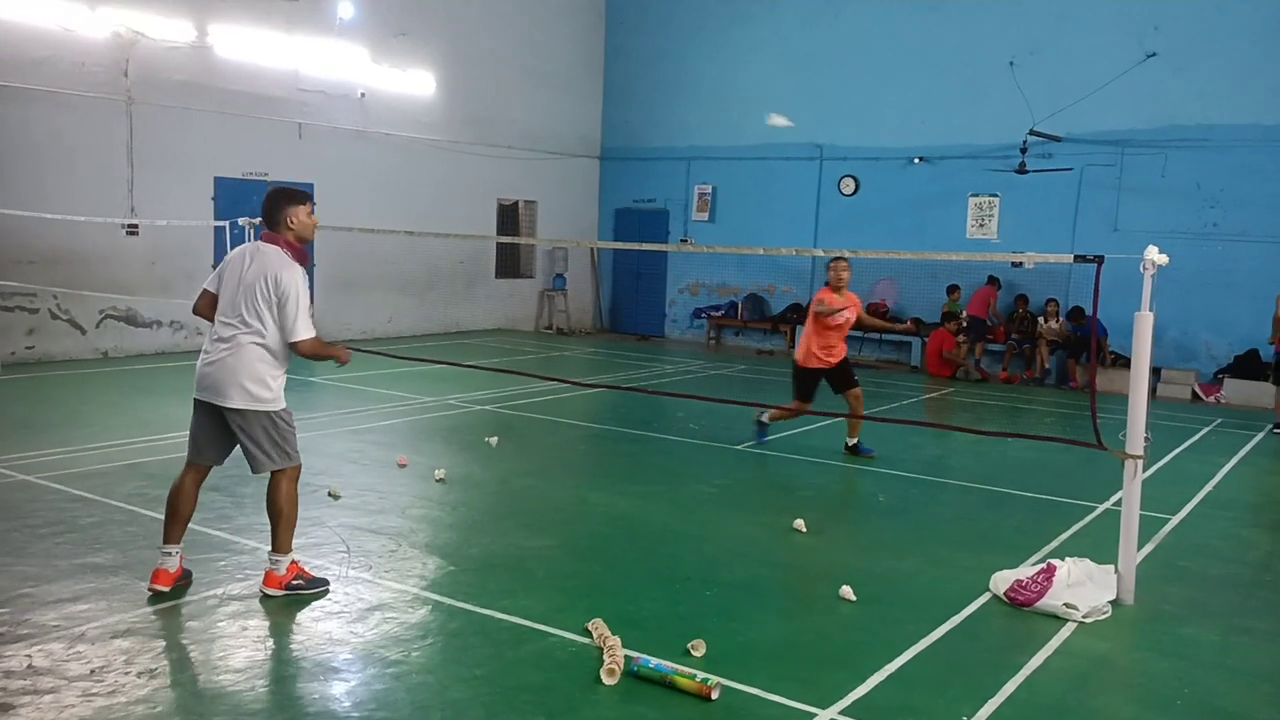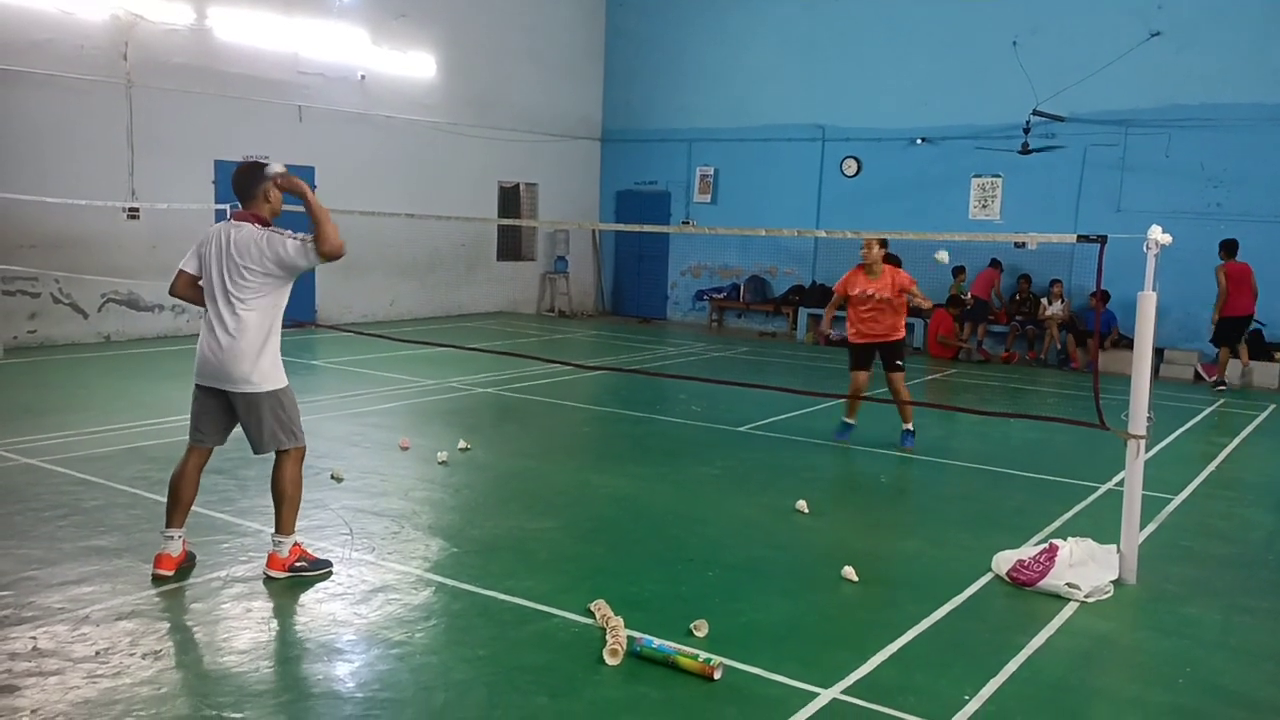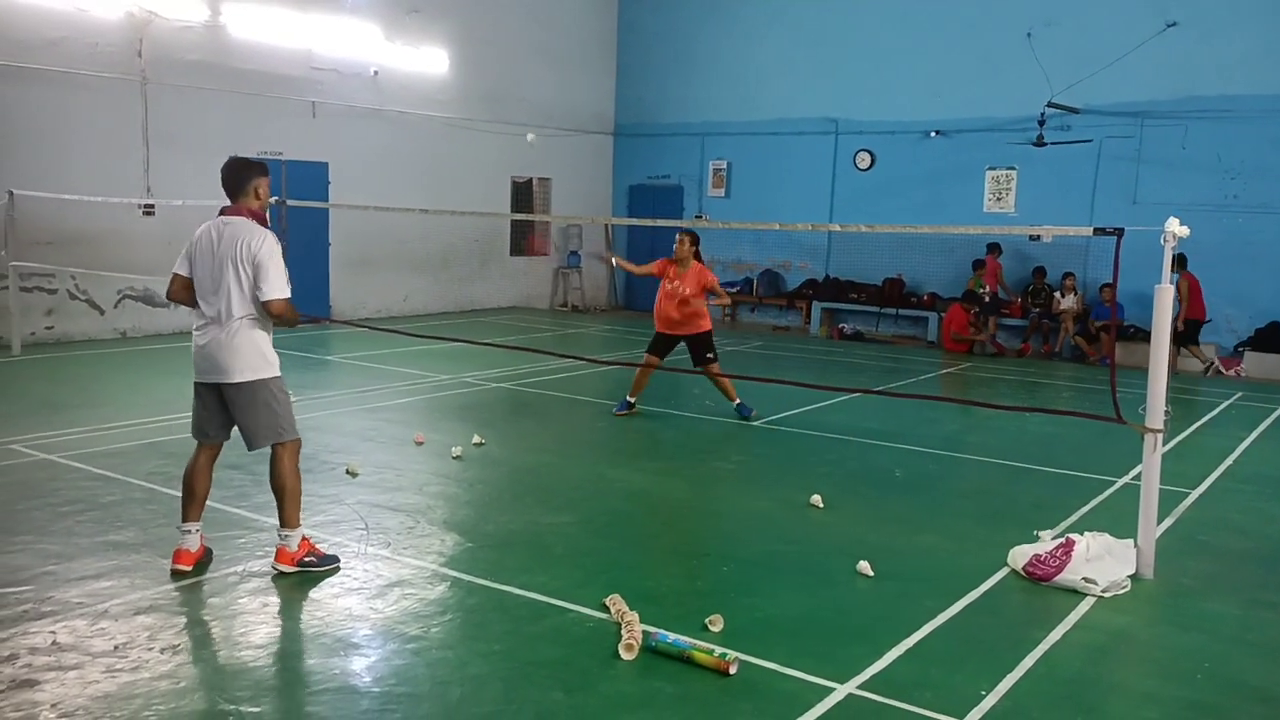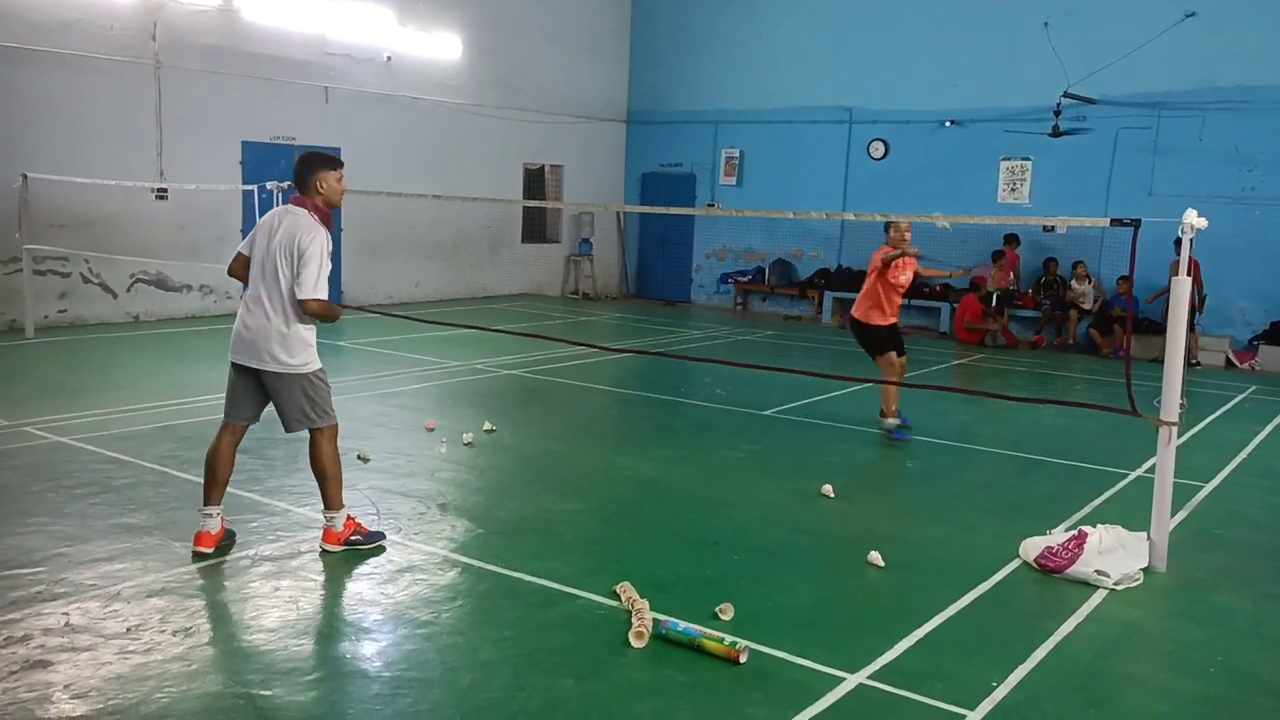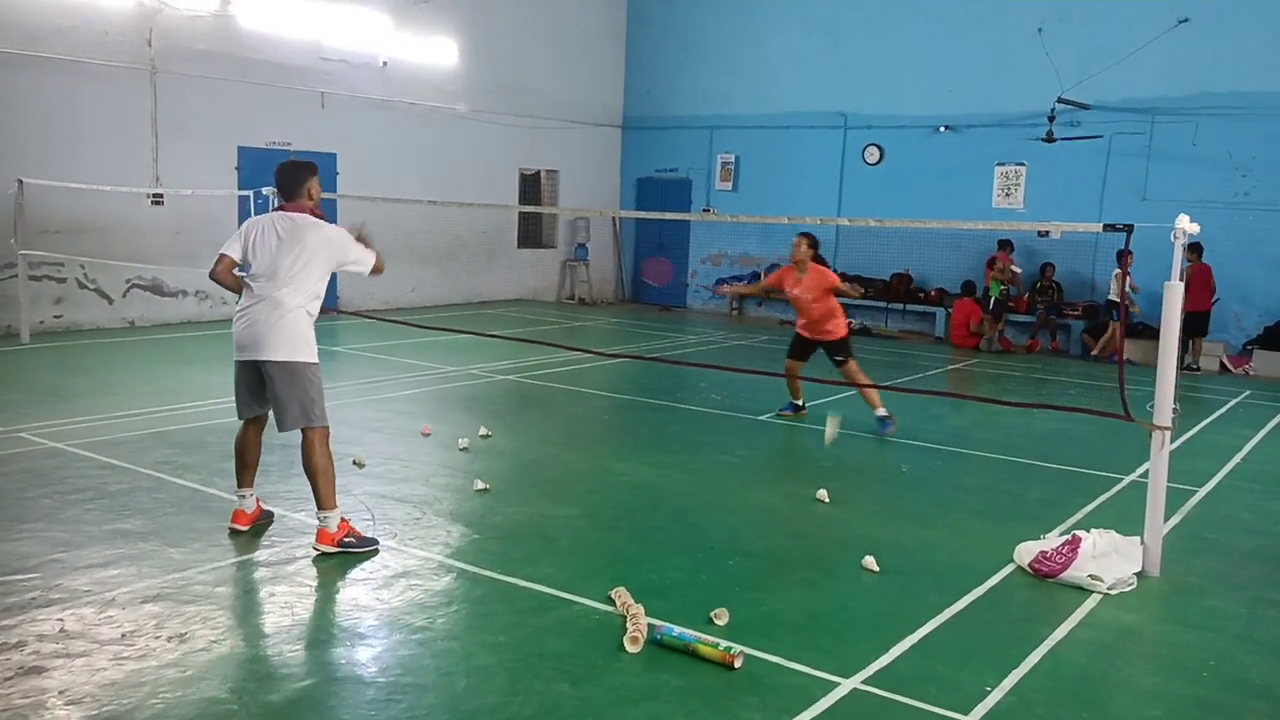
dt=1s
person 1, frame 1
left shoulder: (239, 255)
right shoulder: (289, 273)
left elbow: (202, 307)
right elbow: (304, 345)
right wrist: (337, 352)
left hip: (211, 380)
right hip: (252, 389)
left knee: (195, 468)
right knee: (286, 470)
left ankle: (167, 566)
right ankle: (280, 571)
person 1, frame 2
left shoulder: (215, 236)
right shoulder: (270, 243)
left elbow: (180, 287)
right elbow: (333, 249)
right wrist: (305, 193)
left hip: (211, 366)
right hip: (255, 370)
left knee: (197, 450)
right knee: (291, 451)
left ankle: (170, 549)
right ankle: (283, 553)
person 1, frame 3
left shoulder: (202, 234)
right shoulder: (261, 239)
left elbow: (176, 291)
right elbow: (276, 307)
right wrist: (293, 318)
left hip: (208, 358)
right hip: (249, 361)
left knee: (206, 448)
right knee: (286, 445)
left ankle: (188, 545)
right ankle: (291, 546)
person 1, frame 4
left shoulder: (271, 218)
right shoulder: (314, 234)
left elbow: (237, 268)
right elbow: (310, 305)
right wrist: (334, 312)
left hip: (247, 343)
right hip: (288, 351)
left knee: (231, 430)
right knee: (324, 430)
left ankle: (209, 527)
right ankle: (337, 527)
person 1, frame 5
left shoulder: (255, 226)
right shoulder: (327, 235)
left elbow: (219, 272)
right elbow: (376, 266)
right wrist: (364, 243)
left hip: (248, 338)
right hip: (288, 345)
left knee: (253, 421)
right knee: (315, 430)
left ankle: (245, 507)
right ankle: (330, 528)
person 2, frame 1
left shoulder: (853, 299)
right shoulder: (823, 297)
left elbow: (867, 320)
right elbow: (820, 311)
left wrist: (896, 327)
right wrist: (842, 307)
left hip: (837, 357)
right hip: (809, 360)
left knee: (856, 396)
right knee: (800, 408)
left ankle: (852, 443)
right ankle: (765, 419)
person 2, frame 2
left shoulder: (896, 276)
right shoulder: (851, 277)
left elbow: (923, 301)
right elbow: (833, 305)
left wrist: (921, 302)
right wrist: (826, 321)
left hip: (891, 336)
right hip: (860, 337)
left knee: (896, 383)
right knee: (858, 384)
left ankle: (908, 428)
right ankle: (848, 421)
person 2, frame 3
left shoulder: (702, 273)
right shoulder: (666, 265)
left elbow: (726, 299)
right elbow: (637, 270)
left wrist: (708, 302)
right wrist: (616, 260)
left hip: (697, 329)
right hip: (667, 327)
left knee: (714, 372)
right knee: (647, 364)
left ankle: (738, 404)
right ankle: (630, 401)
person 2, frame 4
left shoulder: (909, 260)
right shoulder: (883, 254)
left elbow: (921, 271)
right elbow: (888, 259)
left wrist: (951, 274)
right wrist: (904, 252)
left hip: (888, 320)
right hip: (866, 319)
left knee: (901, 366)
right knee: (892, 366)
left ankle: (889, 413)
right ankle: (891, 422)
person 2, frame 5
left shoulder: (822, 274)
right shoulder: (785, 273)
left elbow: (850, 291)
right elbow: (759, 287)
left wrist: (853, 291)
right wrist: (734, 290)
left hip: (832, 330)
right hip: (806, 329)
left knee: (852, 373)
right knee: (790, 368)
left ankle: (882, 415)
right ankle: (798, 404)
